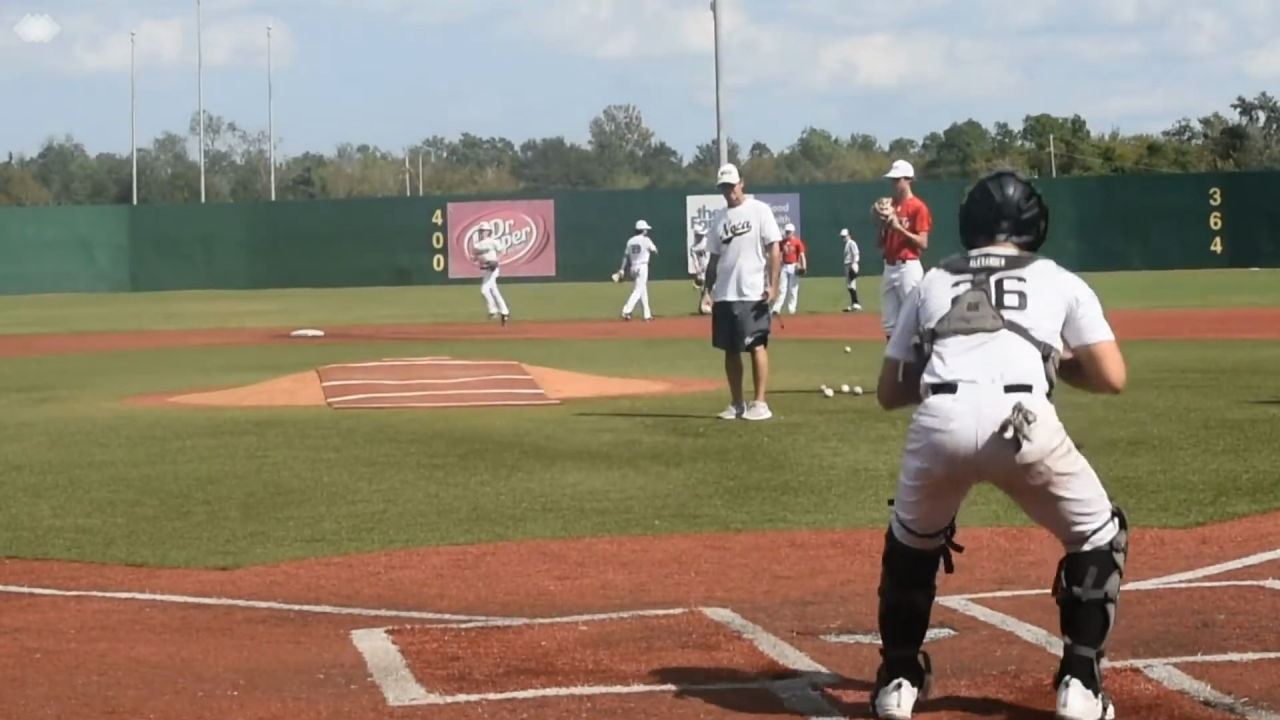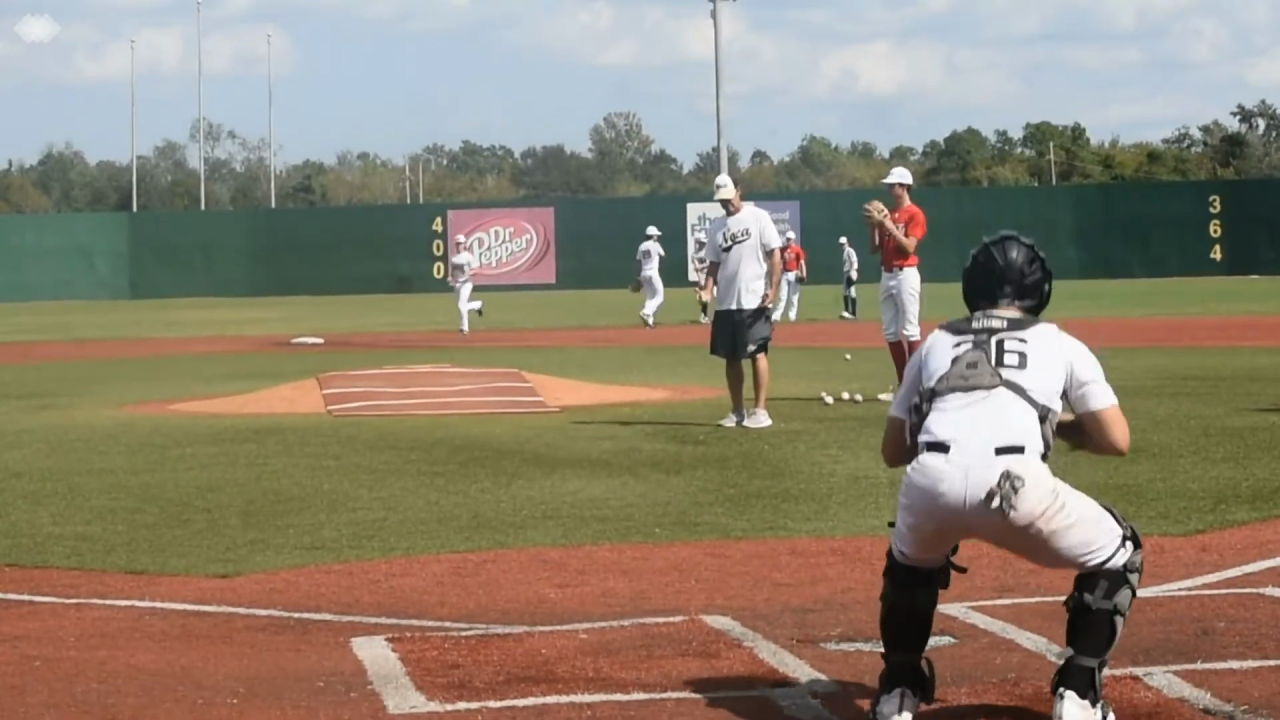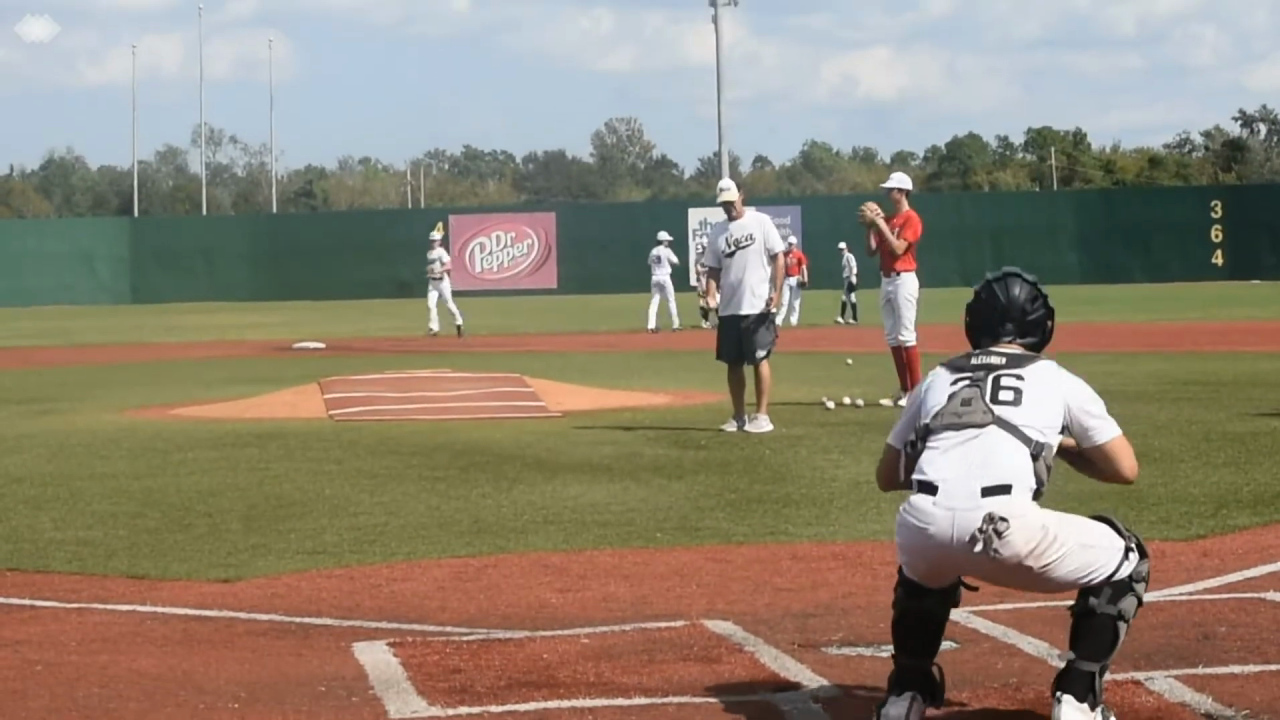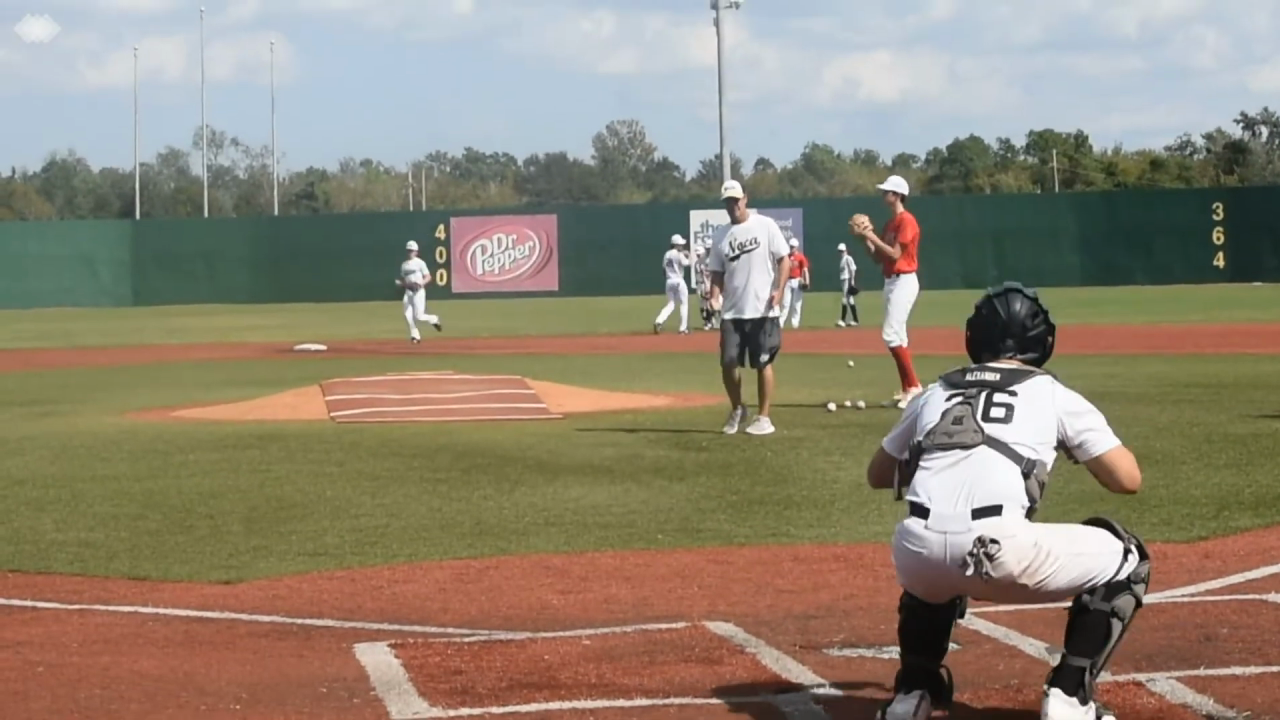
dt=0.2s
person 1, frame 1
left shoulder: (933, 282)
right shoulder: (1061, 281)
left elbow: (889, 393)
right elbow: (1112, 378)
left hip: (937, 422)
right hip: (1019, 423)
left knee: (912, 542)
right knee: (1099, 538)
person 1, frame 2
left shoulder: (937, 343)
right shoulder: (1061, 343)
left elbow: (893, 450)
right elbow: (1116, 440)
left hip: (931, 484)
right hip: (1012, 482)
left knee: (911, 556)
right knee: (1118, 554)
person 1, frame 3
left shoulder: (938, 377)
right shoulder: (1059, 380)
left elbow: (888, 475)
right elbow: (1125, 469)
left hip: (921, 528)
right hip: (1005, 529)
left knee: (926, 565)
right knee: (1126, 562)
person 1, frame 4
left shoulder: (935, 393)
right shoulder: (1055, 395)
left elbow: (879, 475)
right elbow: (1127, 479)
right wrist: (1078, 450)
left hip: (916, 550)
right hip: (996, 548)
right knee: (1126, 562)
person 2, frame 1
left shoulder: (759, 210)
right shoulder: (719, 218)
left elbow: (774, 249)
left wrist: (773, 284)
right wrist: (708, 290)
left hip: (752, 294)
right hip: (724, 295)
left knee: (756, 346)
right knee: (730, 349)
left ankle: (760, 403)
right ankle: (737, 403)
person 2, frame 2
left shoulder: (758, 217)
right shoulder: (718, 226)
left elbow: (775, 254)
left wrist: (773, 288)
right wrist: (708, 288)
left hip: (754, 302)
right hip: (725, 302)
left knee: (757, 354)
right knee: (730, 357)
left ankle: (760, 410)
right ankle: (737, 410)
person 2, frame 3
left shoulder: (761, 222)
right shoulder: (717, 231)
left elbow: (778, 257)
right elbow: (714, 269)
left wrist: (776, 290)
right wrist: (711, 295)
left hip: (758, 306)
right hip: (729, 308)
left knee: (760, 360)
right knee: (733, 363)
left ankle: (762, 416)
right ankle: (738, 416)
person 2, frame 4
left shoulder: (765, 225)
right shoulder: (722, 236)
left elbow: (784, 260)
right elbow: (717, 273)
left wrist: (778, 291)
right wrist: (715, 297)
left hip: (762, 311)
right hip: (732, 311)
left knee: (763, 363)
right knee: (729, 362)
left ankle: (763, 417)
right ankle: (737, 411)
person 3, frame 1
left shoulder: (918, 207)
right shoulder: (890, 209)
left elbow: (922, 244)
right elbow: (880, 245)
left wrist: (900, 228)
right wrist: (881, 224)
left hip: (909, 268)
right hip: (889, 269)
right knee: (890, 327)
person 3, frame 2
left shoulder: (915, 214)
right shoulder: (889, 215)
left elbow: (909, 246)
right elbow: (875, 249)
left wrist: (889, 225)
right wrist: (875, 226)
left hip: (905, 275)
right hip: (886, 276)
left knee: (910, 331)
right knee: (891, 332)
right ankle: (903, 386)
person 3, frame 3
left shoulder: (911, 218)
right shoulder: (889, 220)
left elbow: (898, 249)
right elbow: (872, 251)
left wrist: (881, 225)
right wrist: (872, 226)
left hip: (903, 281)
right hip: (886, 281)
left knee: (906, 336)
right knee: (892, 338)
right ankle: (904, 390)
person 3, frame 4
left shoulder: (906, 220)
right shoulder: (891, 223)
left elbow: (894, 255)
right elbow: (881, 257)
left wrist: (871, 237)
right wrist: (867, 236)
left hip: (904, 282)
right hip: (891, 282)
left knee: (891, 336)
right knee: (896, 337)
left ankle: (914, 387)
right ankle: (906, 391)
